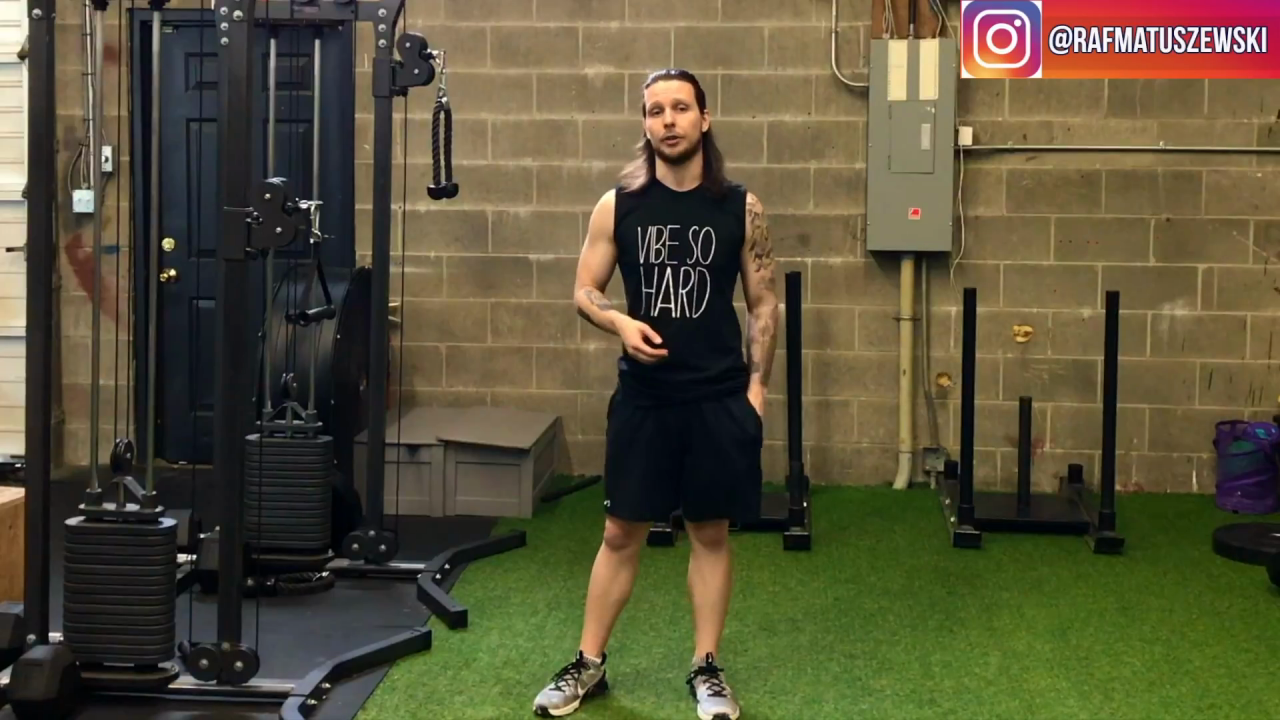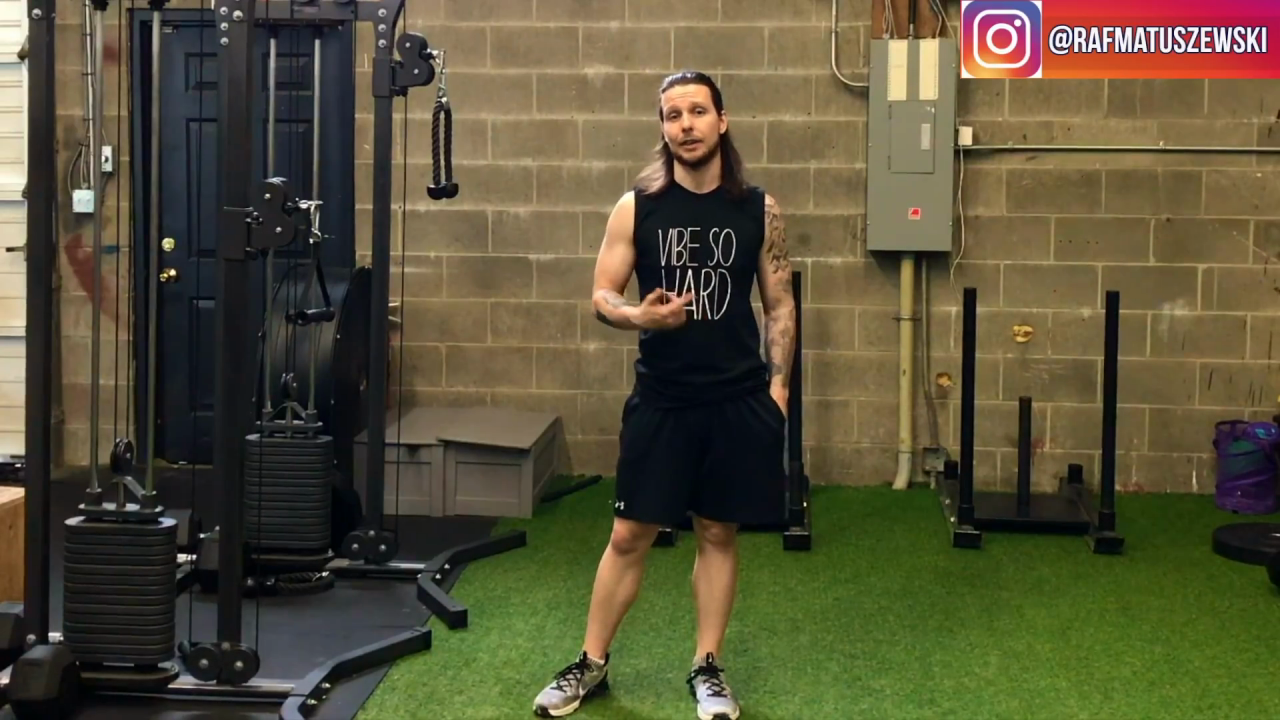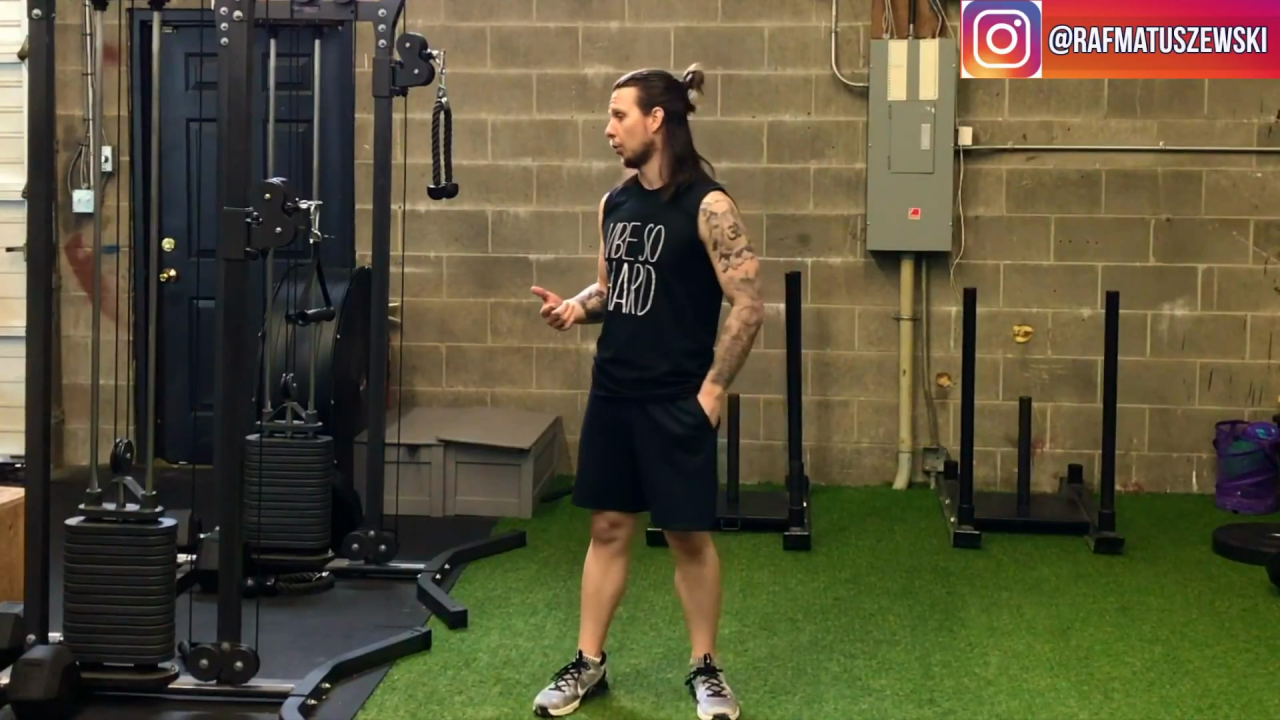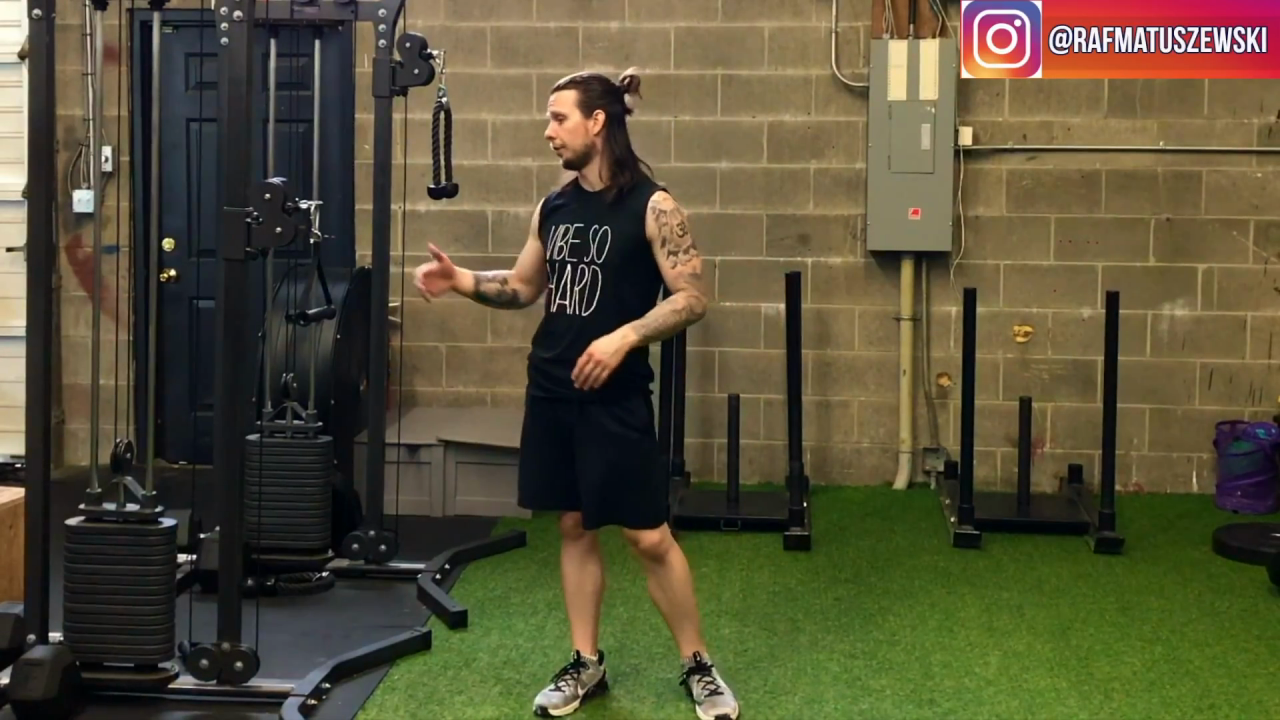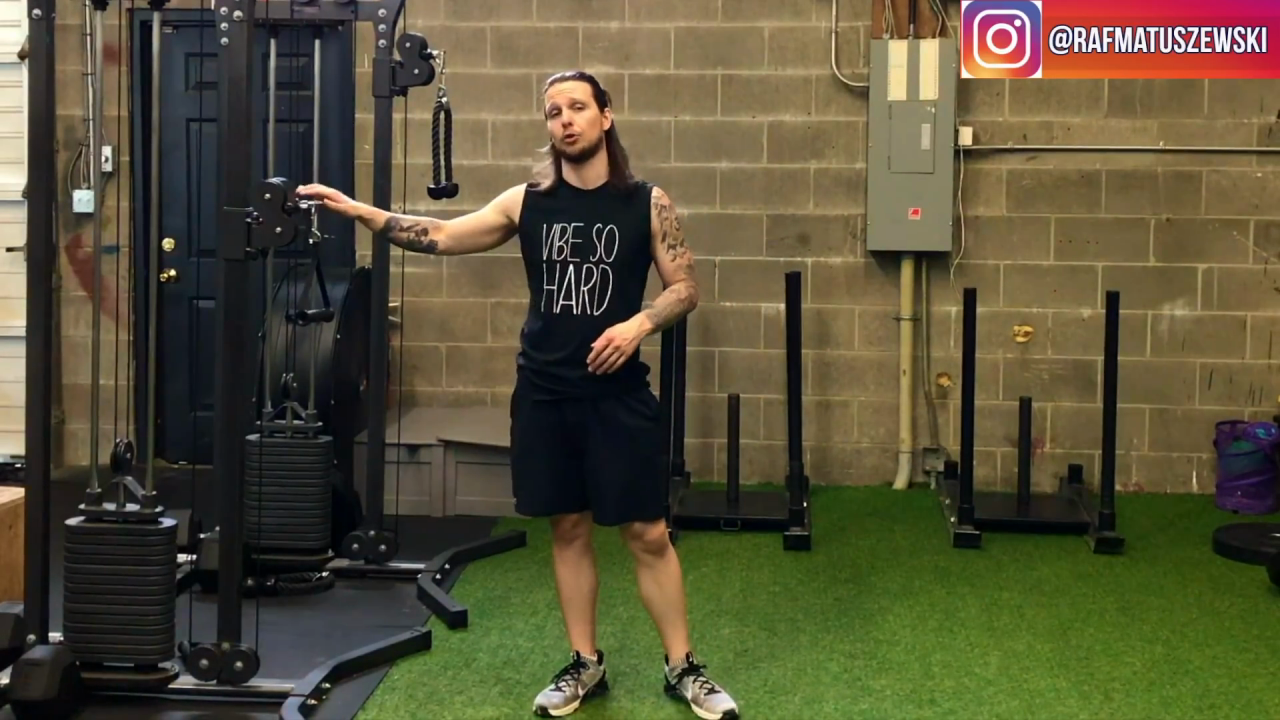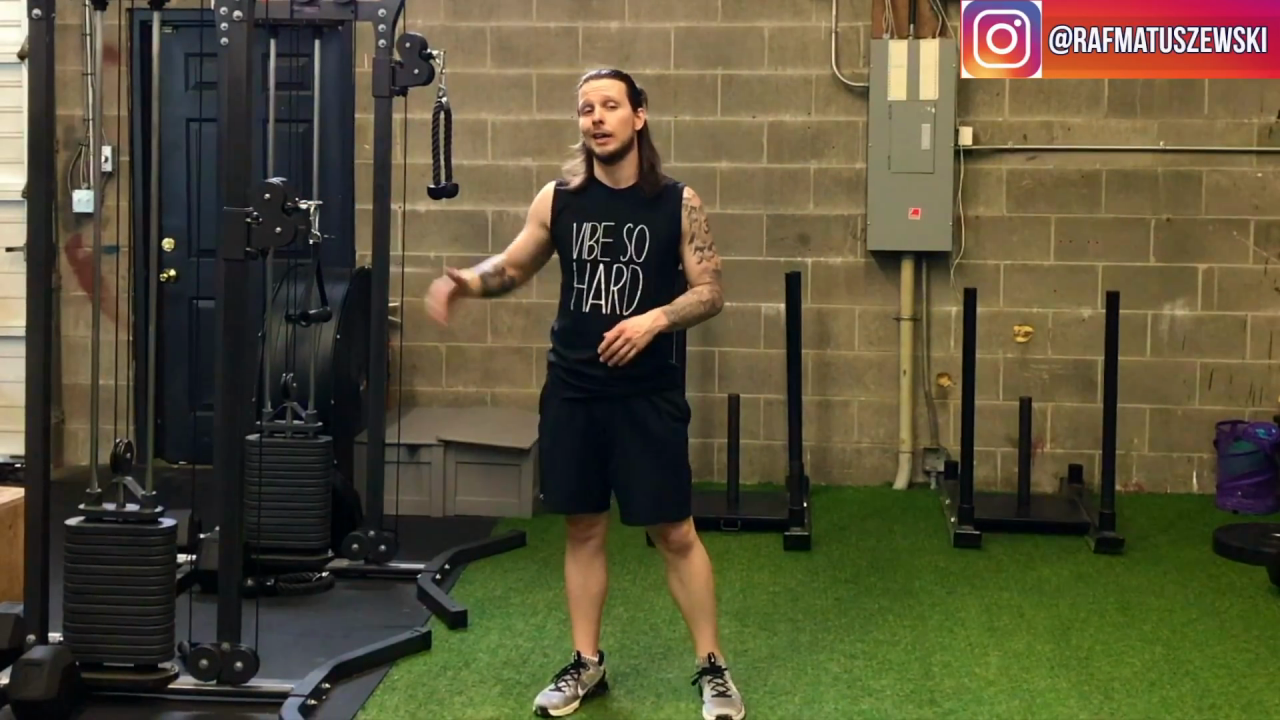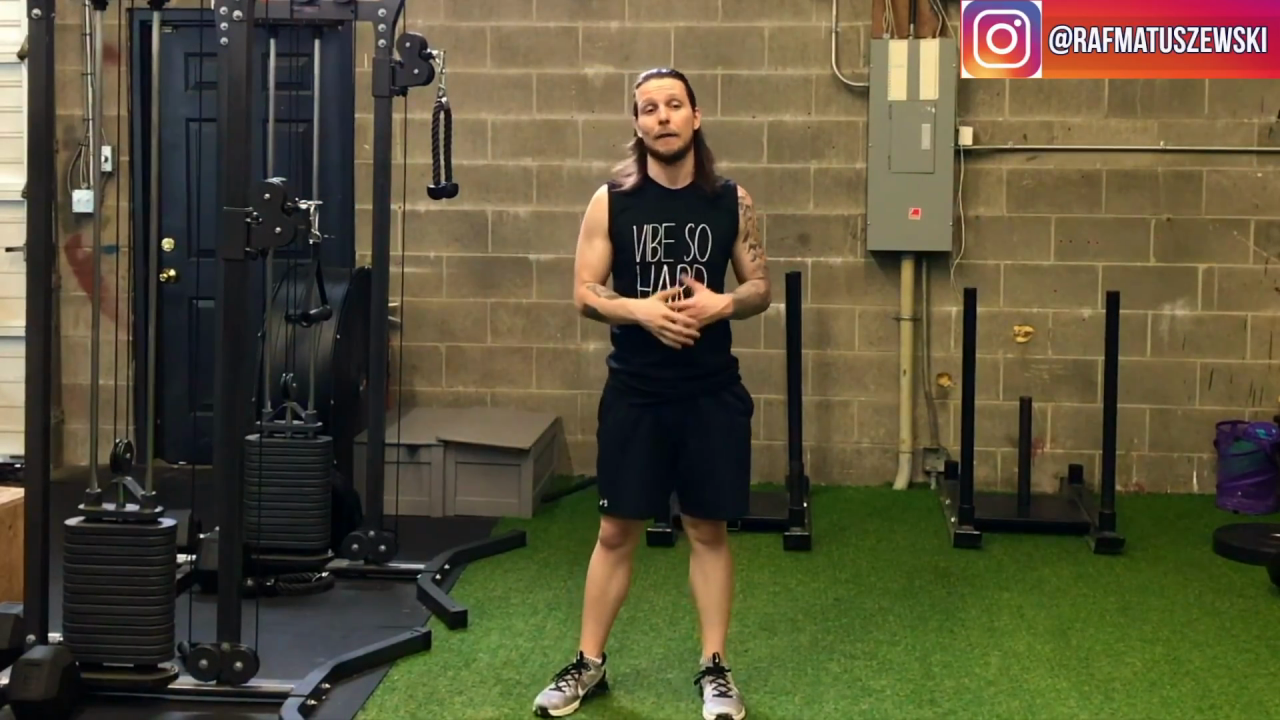
dt=0.7s
person 1, frame 1
left shoulder: (740, 207)
right shoulder: (617, 205)
left elbow: (762, 301)
right elbow: (585, 290)
left wrist: (757, 380)
right wrist: (619, 321)
left hip: (720, 397)
right hip: (644, 397)
left knee: (710, 532)
right knee: (622, 530)
right ankle: (588, 663)
person 1, frame 2
left shoulder: (759, 210)
right shoulder: (636, 207)
left elbow: (780, 304)
right elbow: (602, 295)
left wrist: (778, 384)
right wrist: (636, 315)
left hip: (737, 398)
right hip: (660, 397)
left knee: (718, 532)
right knee: (630, 532)
right ankle: (591, 663)
person 1, frame 3
left shoulder: (708, 205)
right shoulder: (615, 203)
left elbow: (748, 305)
left wrist: (713, 388)
right wrist: (574, 307)
left hip: (676, 399)
right hip: (612, 393)
left knee: (688, 536)
right knee: (608, 527)
left ankle: (704, 667)
right ankle: (588, 662)
person 1, frame 4
left shoulder: (653, 206)
right shoulder: (553, 207)
left elbow: (693, 298)
right elbow: (521, 287)
left wrist: (624, 339)
right wrist: (462, 280)
left hip: (615, 398)
right hip: (550, 390)
left knee: (649, 535)
right knee: (574, 527)
left ankle: (696, 666)
right ankle: (585, 663)
person 1, frame 5
left shoulder: (647, 202)
right shoulder: (526, 202)
left elbow: (685, 287)
right elbow: (439, 236)
left wrist: (640, 323)
right wrist: (359, 211)
left hip: (617, 394)
right hip: (543, 393)
left knee: (646, 532)
right knee: (568, 528)
left ankle: (682, 666)
right ankle: (585, 663)
person 1, frame 6
left shoulder: (679, 203)
right shoulder: (557, 199)
left elbow: (709, 292)
right elbow: (511, 268)
left wrist: (655, 319)
right wrist: (461, 280)
left hip: (648, 395)
right hip: (573, 392)
left knee: (672, 531)
right knee: (583, 527)
left ankle: (712, 666)
right ankle: (587, 663)
person 1, frame 7
left shoulder: (731, 199)
right shoulder: (611, 200)
left elbow: (760, 285)
right elbow: (584, 293)
left wrist: (723, 304)
right wrist: (641, 310)
left hip: (712, 392)
right hip: (634, 393)
left knee: (709, 529)
right knee: (617, 530)
left ankle: (713, 667)
right ankle: (589, 663)
